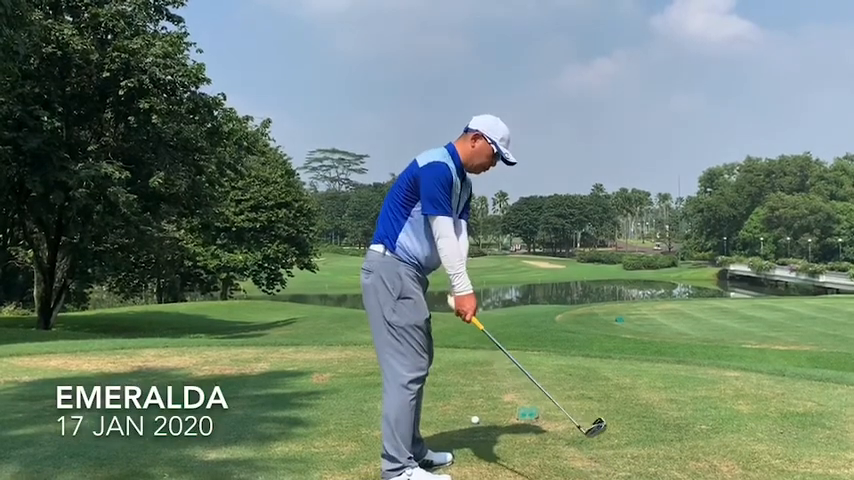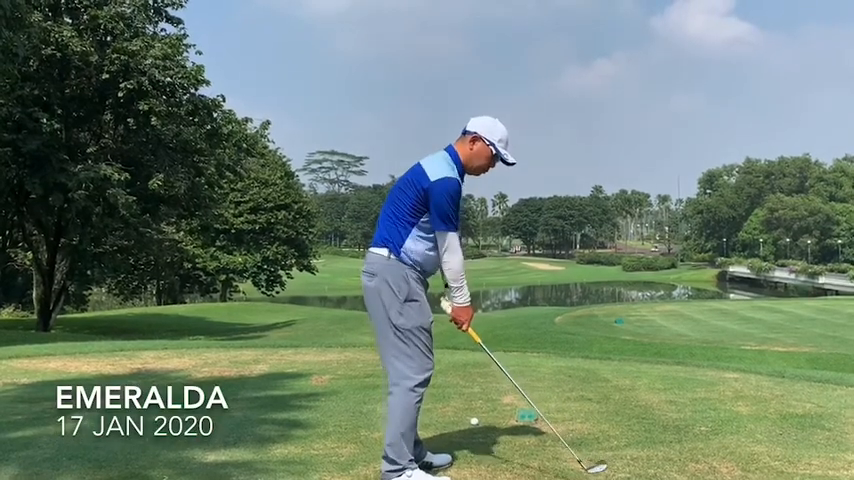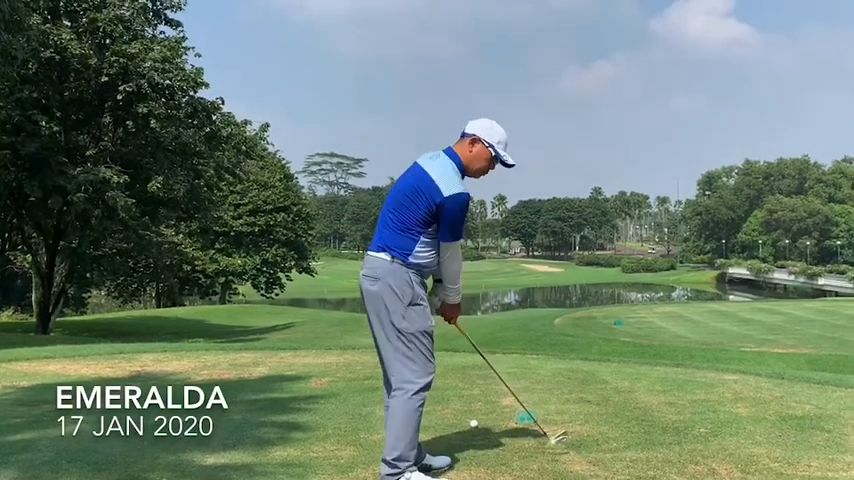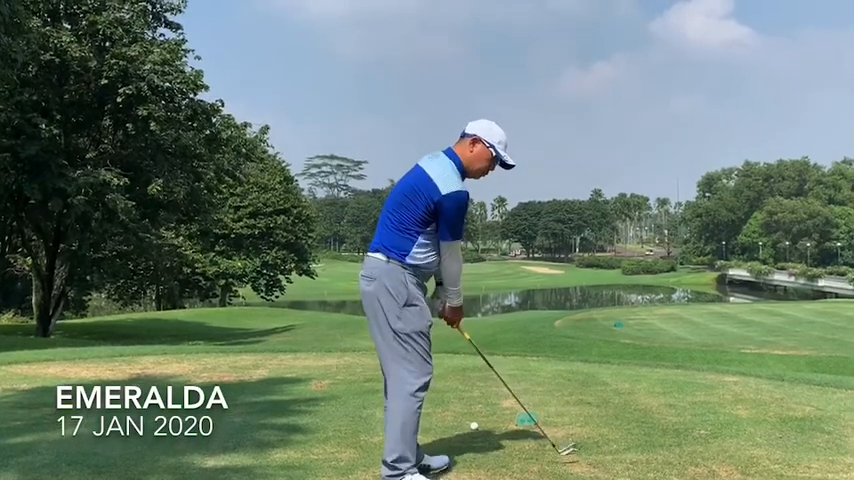
dt=0.2s
person 1, frame 1
left shoulder: (461, 182)
right shoulder: (436, 167)
left elbow: (459, 236)
right elbow: (444, 235)
left wrist: (459, 288)
right wrist: (463, 289)
left hip: (408, 273)
right hip: (391, 271)
left knee: (416, 364)
right knee: (405, 368)
left ankle: (412, 451)
person 1, frame 2
left shoulder: (449, 176)
right shoulder: (444, 179)
left elbow: (449, 245)
right elbow: (449, 247)
left wrist: (453, 294)
right wrist: (461, 299)
left hip: (399, 274)
right hip: (394, 274)
left knee: (411, 367)
right knee: (411, 370)
person 1, frame 3
left shoulder: (431, 163)
right shoulder: (454, 191)
right elbow: (451, 253)
left wrist: (439, 282)
right wrist: (451, 297)
left hip: (383, 274)
right hip: (397, 278)
left knee: (401, 373)
right knee: (414, 375)
person 1, frame 4
left shoulder: (433, 164)
right shoulder: (452, 190)
right elbow: (451, 252)
left wrist: (441, 287)
right wrist: (453, 300)
left hip: (386, 276)
right hip: (394, 280)
left knee: (402, 374)
right knee: (411, 376)
